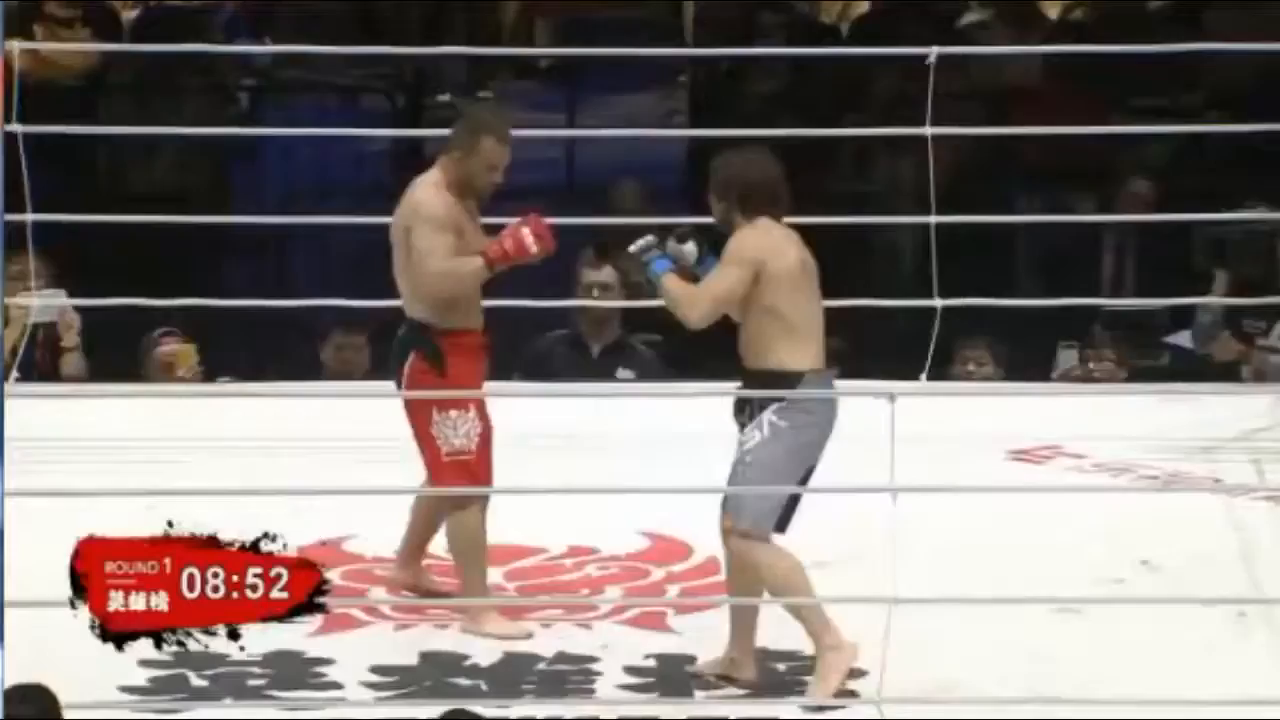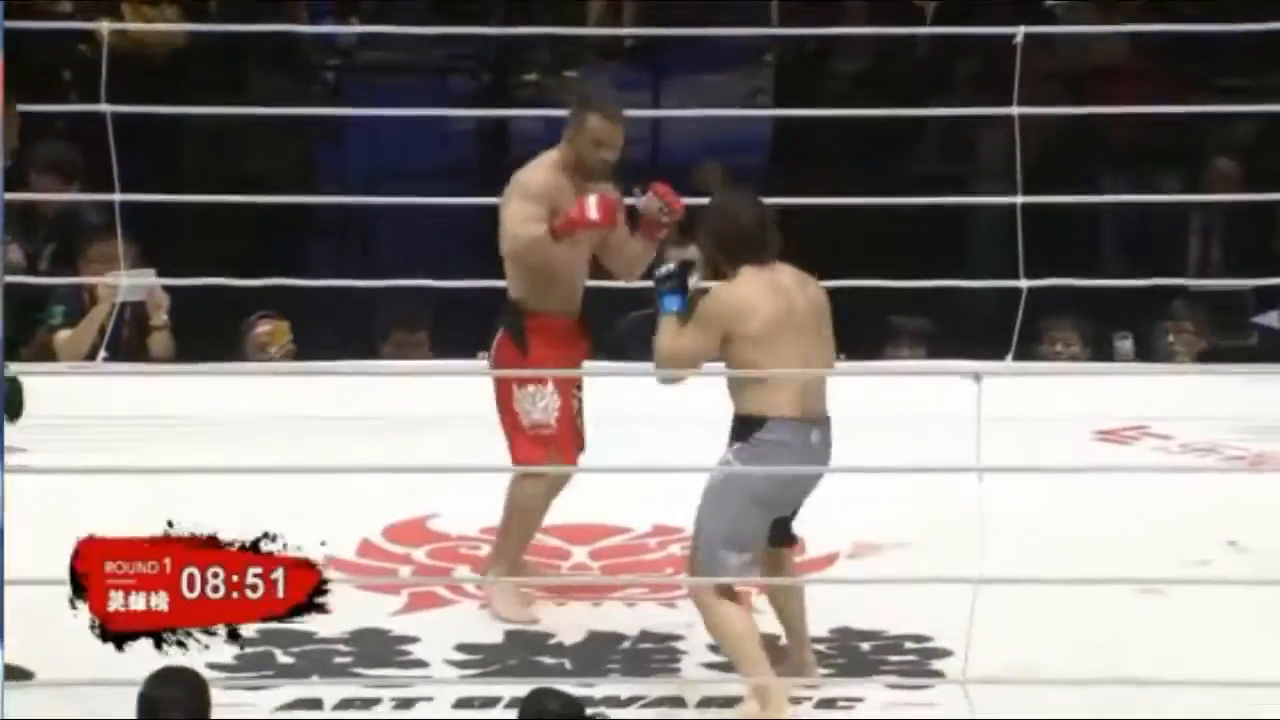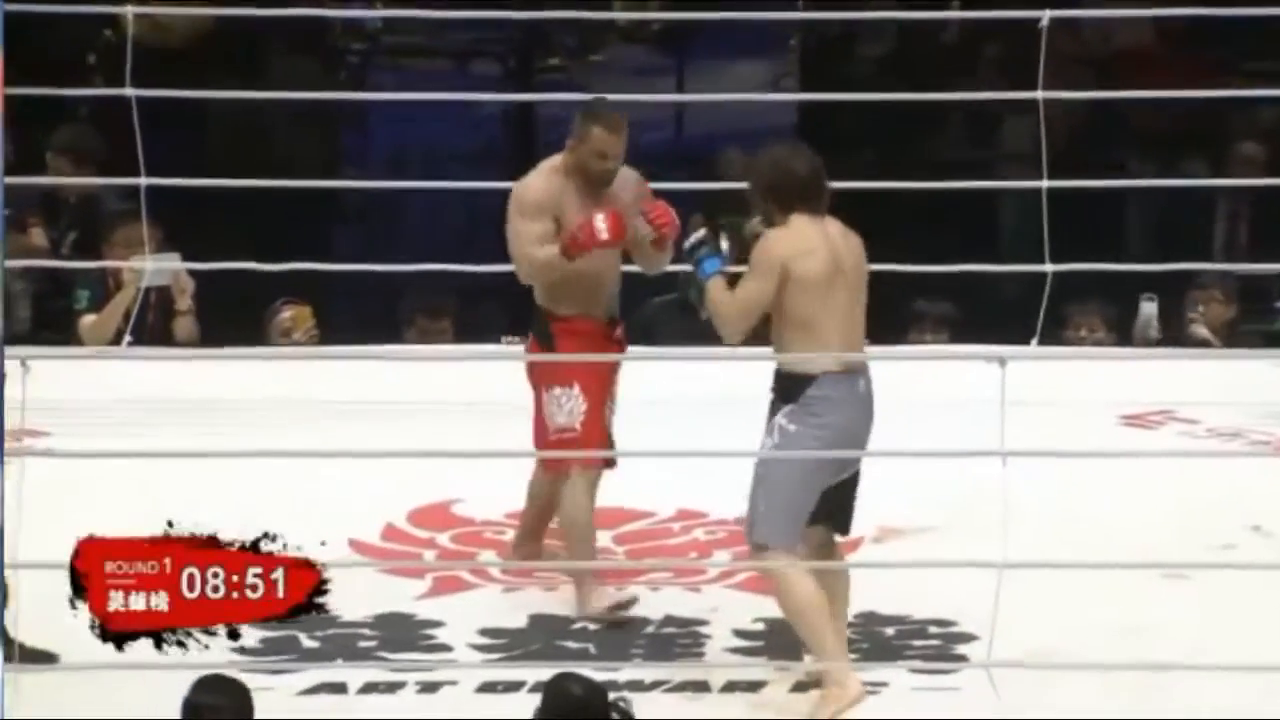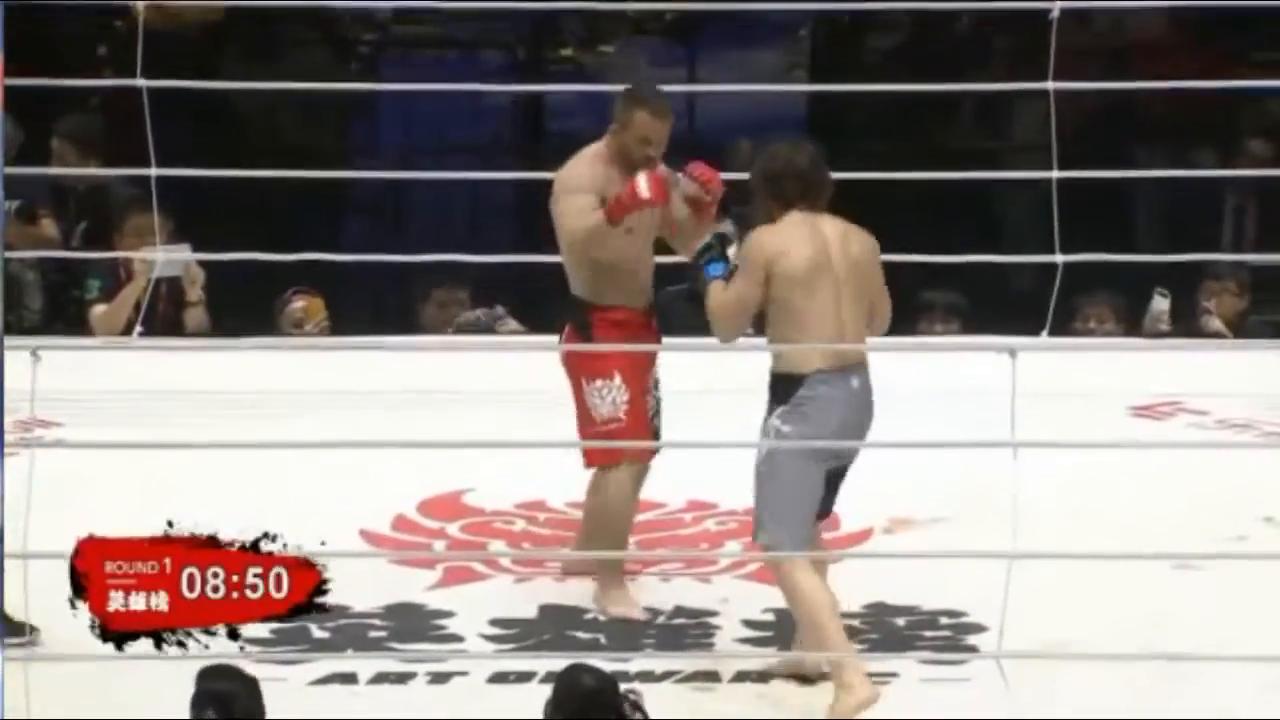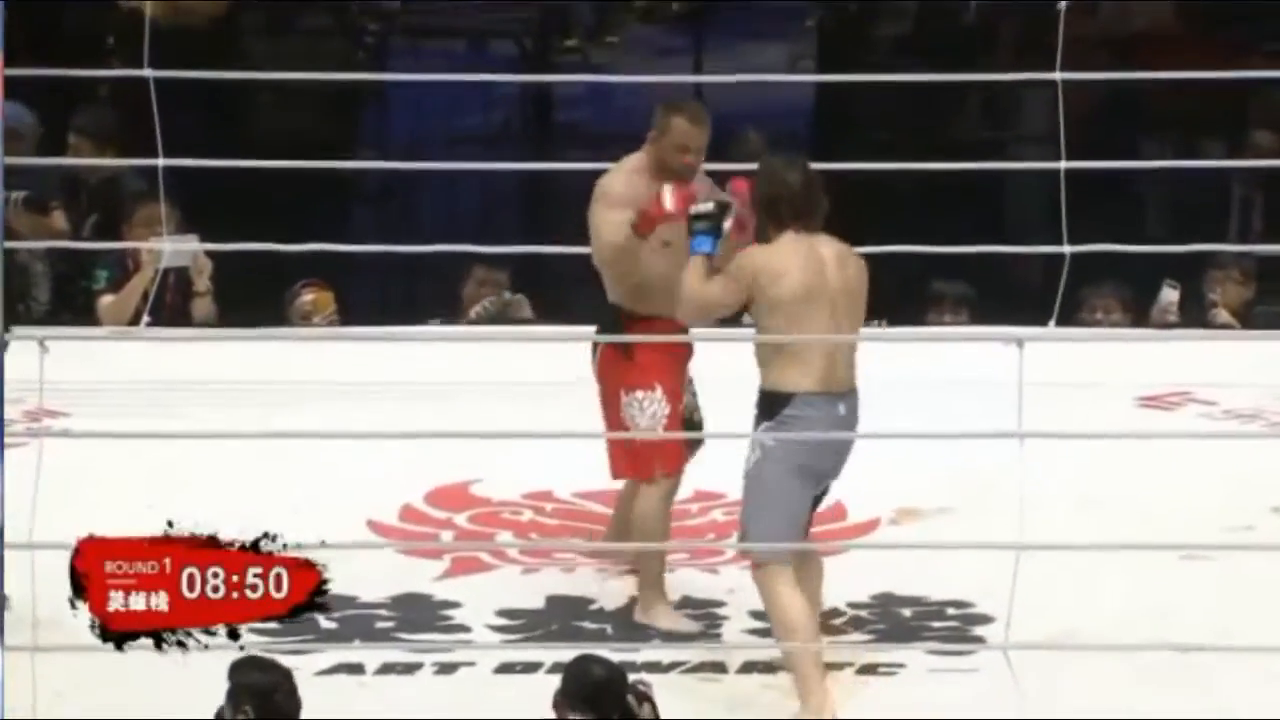
dt=0.5s
person 1, frame 1
left shoulder: (751, 243)
right shoulder: (783, 241)
left elbow: (696, 312)
left wrist: (659, 263)
right wrist: (703, 263)
left hip: (790, 402)
right hip: (791, 397)
left knee: (747, 530)
right knee: (740, 524)
left ankle: (829, 644)
right ankle: (739, 656)
person 1, frame 2
left shoulder: (727, 300)
right shoulder: (808, 288)
left elbow: (670, 367)
left wrist: (670, 297)
left hip: (764, 445)
right hip: (813, 441)
left knee: (708, 584)
right knee: (769, 541)
right ankle: (801, 655)
person 1, frame 3
left shoulder: (778, 245)
right shoulder: (848, 240)
left elbow: (731, 325)
left wrist: (707, 263)
left hip: (810, 401)
right hip: (855, 396)
left knee: (774, 548)
right knee: (820, 535)
right ankle: (835, 657)
person 1, frame 4
left shoulder: (766, 241)
right shoulder: (859, 239)
left elbow: (727, 325)
right elbow: (880, 319)
left wrist: (714, 267)
left hip: (803, 400)
right hip: (855, 393)
left knee: (785, 553)
right knee: (803, 527)
right ankle: (810, 648)
person 1, frame 5
left shoulder: (759, 261)
right shoulder: (850, 261)
left elbow: (691, 310)
left wrist: (702, 240)
left hip: (791, 417)
right hip: (840, 413)
left knee: (770, 563)
right knee: (792, 532)
right ankle: (807, 655)
person 2, frame 1
left shoulder: (457, 200)
right shoulder: (431, 204)
left elbow: (466, 274)
right elbow: (438, 282)
left wrist: (522, 245)
right wrist: (501, 253)
left hip: (450, 351)
right hip: (434, 357)
left knee: (452, 467)
right knee: (468, 480)
left ankle: (407, 567)
right ankle: (478, 608)
person 2, frame 2
left shoulder: (601, 191)
right shoulder: (535, 181)
left elbow: (627, 268)
right elbow: (513, 248)
left wrist: (652, 225)
right wrist: (565, 224)
left hip: (563, 334)
right hip: (529, 337)
left knee: (547, 459)
right knee: (547, 465)
left ankle: (506, 554)
right ankle: (500, 578)
person 2, frame 3
left shoulder: (630, 186)
right shoulder: (538, 189)
left elbow: (652, 265)
right elbow: (527, 267)
left wrist: (661, 236)
right wrist: (576, 243)
left hip: (605, 334)
right hip: (560, 339)
left knee: (561, 455)
right knee: (582, 464)
left ankle: (527, 543)
right ankle: (588, 589)
person 2, frame 4
left shoulder: (656, 175)
right shoulder: (581, 175)
left elbow: (687, 241)
right elbow: (573, 241)
left wrist: (704, 204)
right wrist: (618, 208)
left hip: (638, 326)
right hip: (597, 331)
left knee: (625, 453)
right knee: (626, 457)
left ankle: (586, 551)
right ankle: (610, 584)
person 2, frame 5
left shoulder: (697, 185)
right shoulder: (621, 186)
left elbow: (724, 253)
right elbow: (608, 258)
left wrist: (740, 217)
right wrist: (646, 221)
left hip: (667, 335)
right hip: (631, 342)
left knee: (669, 451)
right knee: (658, 468)
left ankle: (619, 540)
right ankle: (651, 599)
